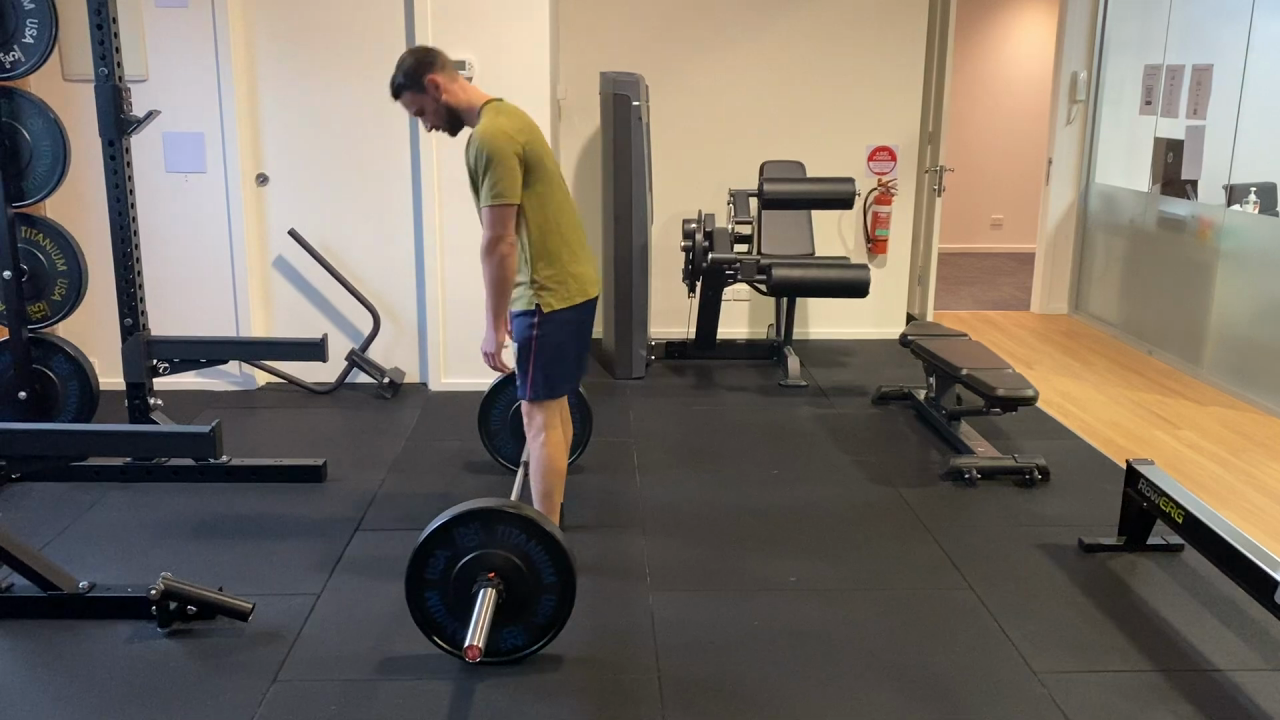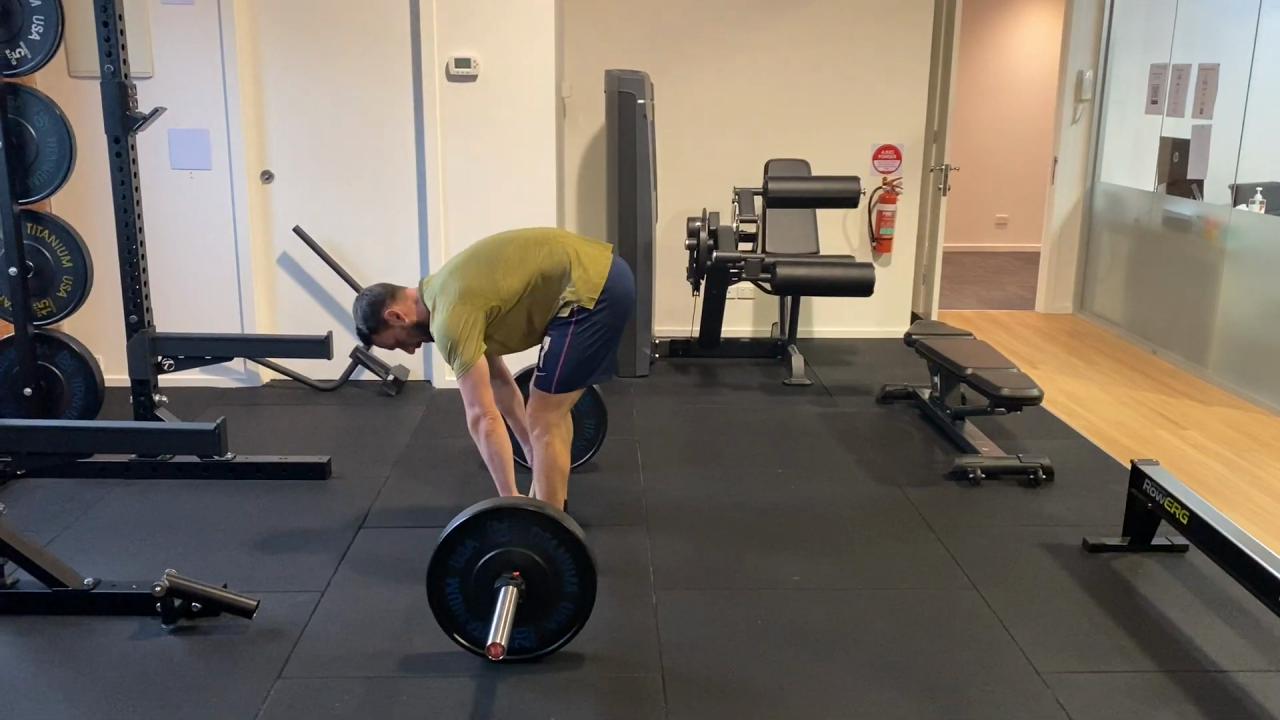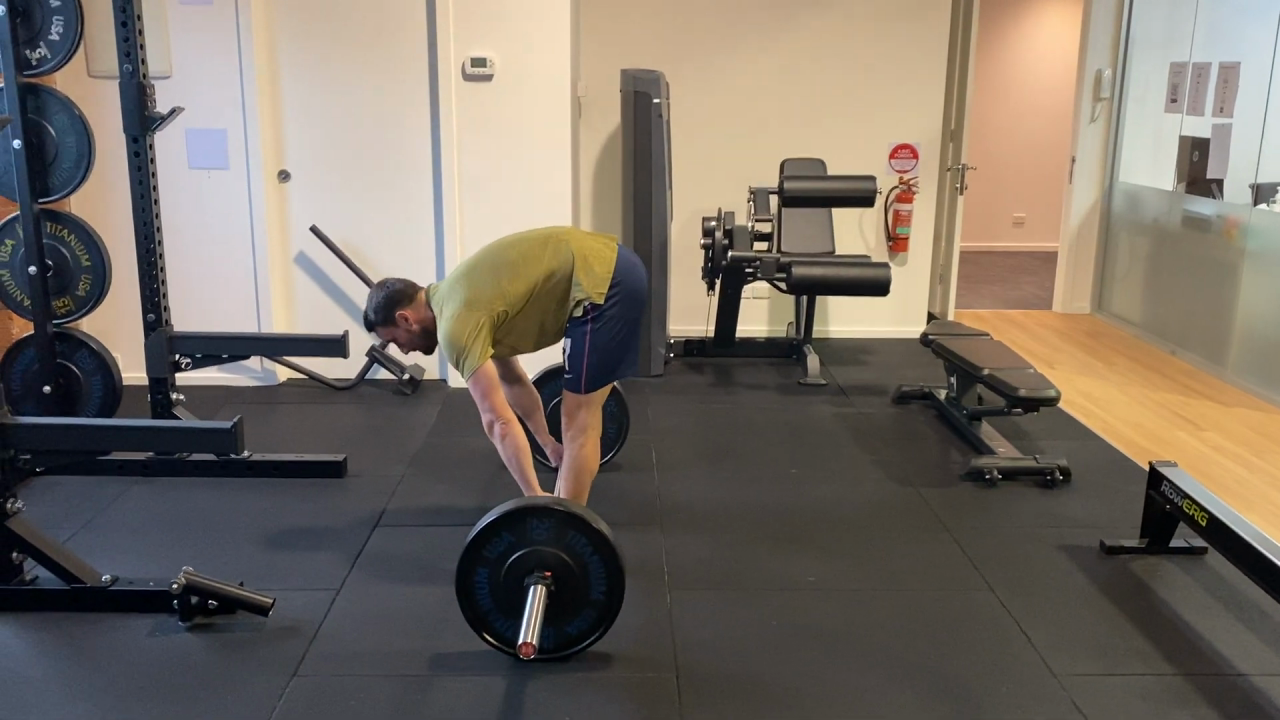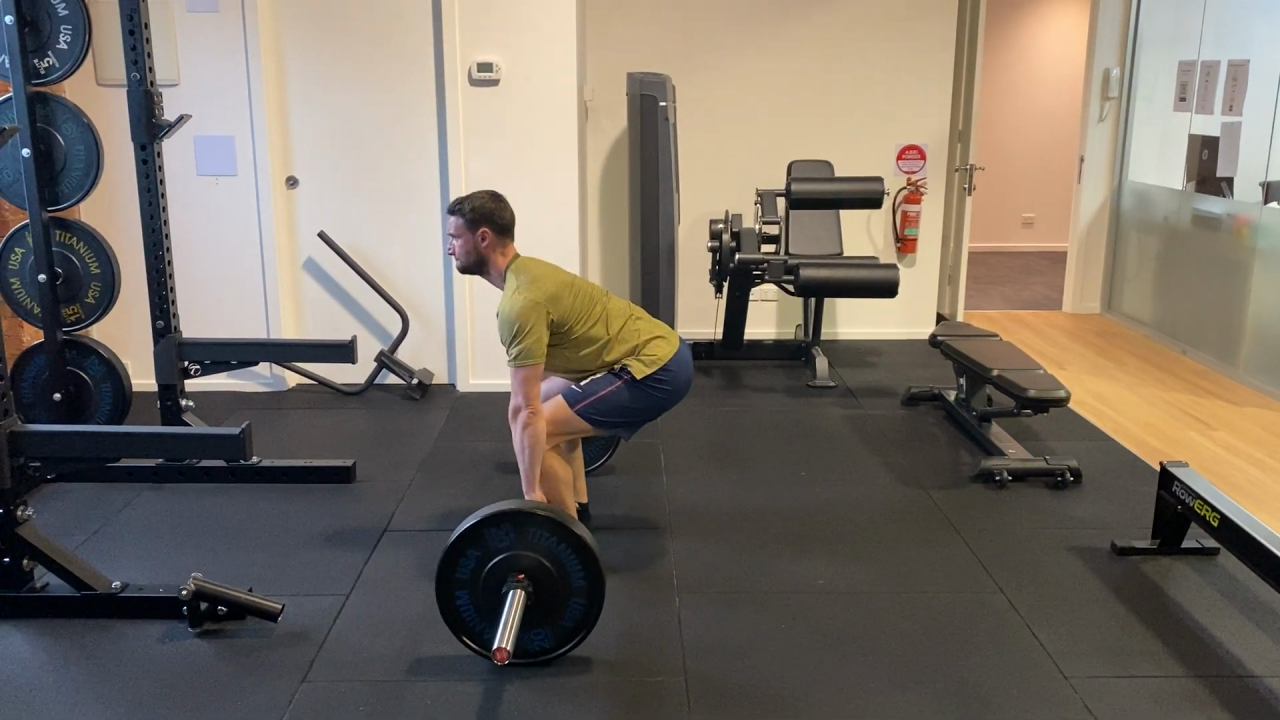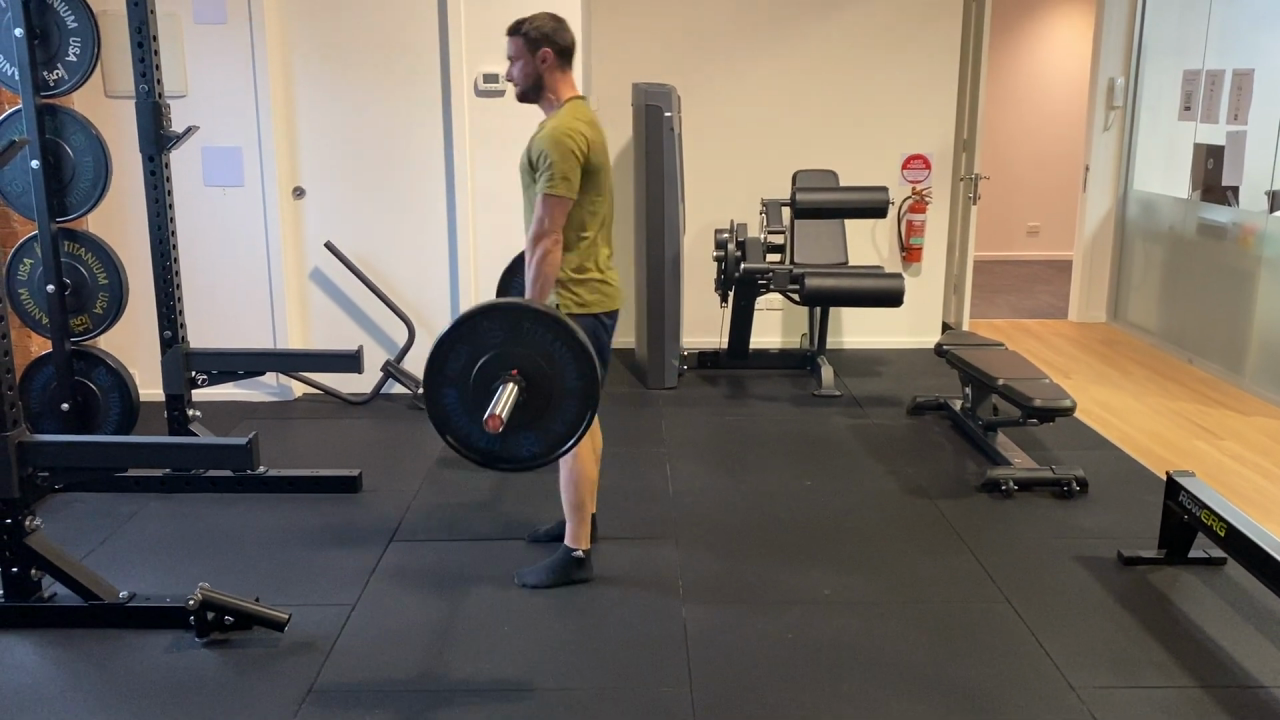
dt=1s
person 1, frame 1
left shoulder: (490, 137)
right shoulder: (503, 120)
left elbow: (499, 242)
left wrist: (494, 327)
right wrist: (510, 308)
left hip: (555, 292)
right hip: (563, 285)
left knee: (539, 414)
right knee: (551, 405)
right ankle: (549, 520)
person 1, frame 2
left shoulder: (450, 320)
right shoulder: (445, 297)
left elbow: (482, 416)
right elbow: (497, 380)
left wrist: (510, 498)
right wrist: (529, 444)
left hip: (591, 287)
right hip: (603, 273)
left knee: (544, 417)
right knee: (552, 408)
person 1, frame 3
left shoulder: (456, 326)
right shoulder: (456, 299)
left elbow: (498, 420)
right elbow: (512, 381)
left wrist: (535, 497)
right wrist: (548, 442)
left hip: (602, 281)
right hip: (612, 266)
left knee: (577, 418)
right knee: (578, 412)
person 1, frame 4
left shoulder: (521, 303)
right shoulder: (527, 273)
left elbow: (525, 411)
left wrist: (531, 494)
left hip: (655, 371)
right hip: (658, 352)
left knee: (540, 431)
right knee: (552, 412)
right ankle: (576, 509)
person 1, frame 5
left shoulder: (558, 134)
right shoulder: (573, 121)
left elbow: (545, 237)
right wrist: (538, 312)
left hip: (577, 303)
right hip: (585, 295)
left ankle: (575, 556)
right ankle: (581, 516)
